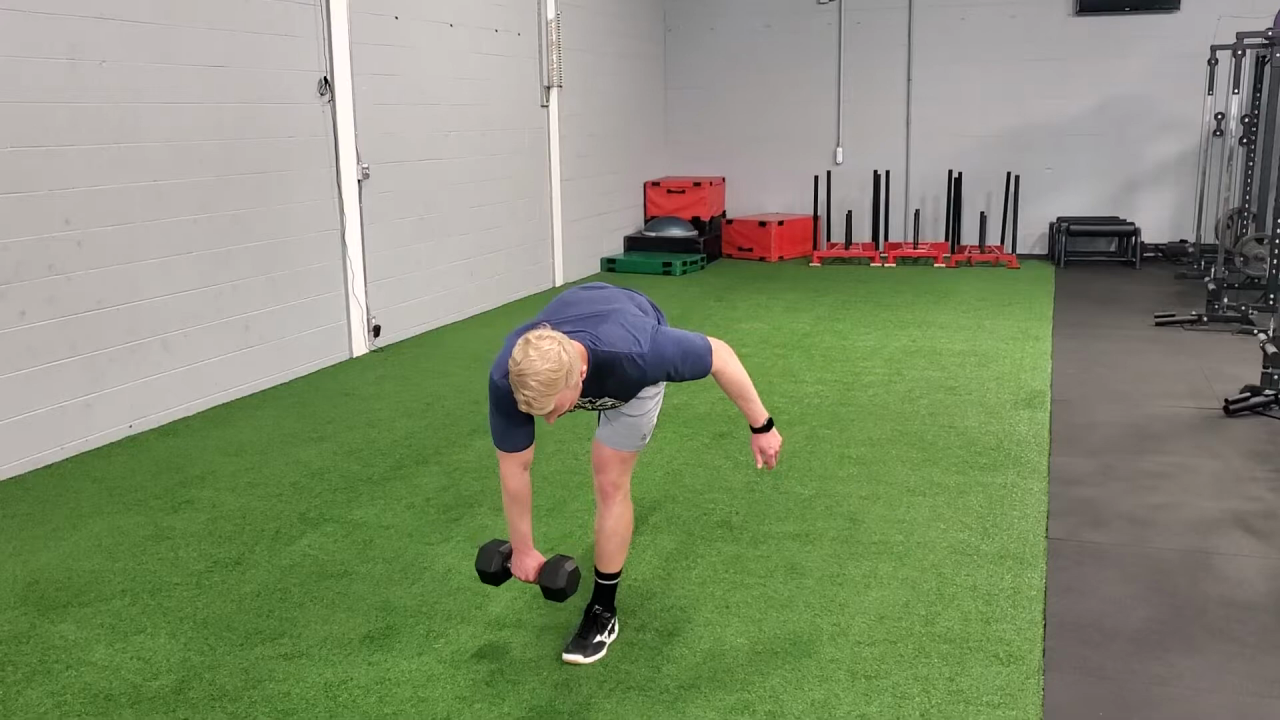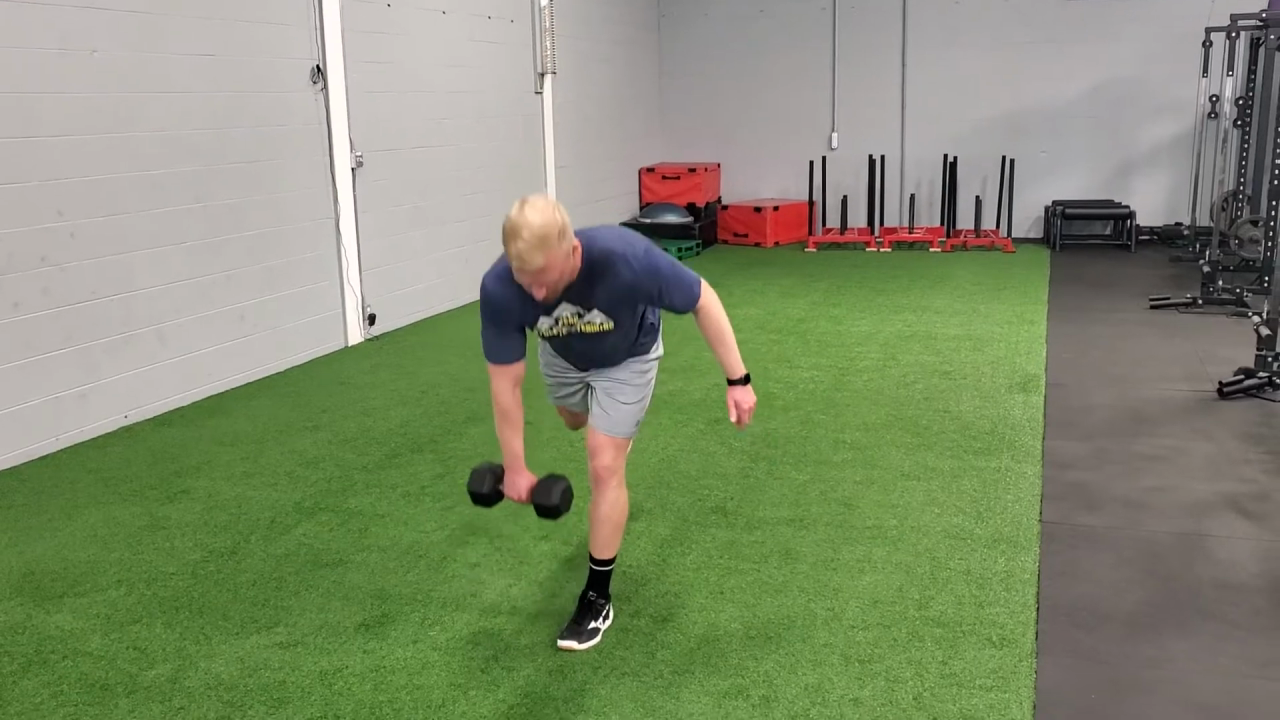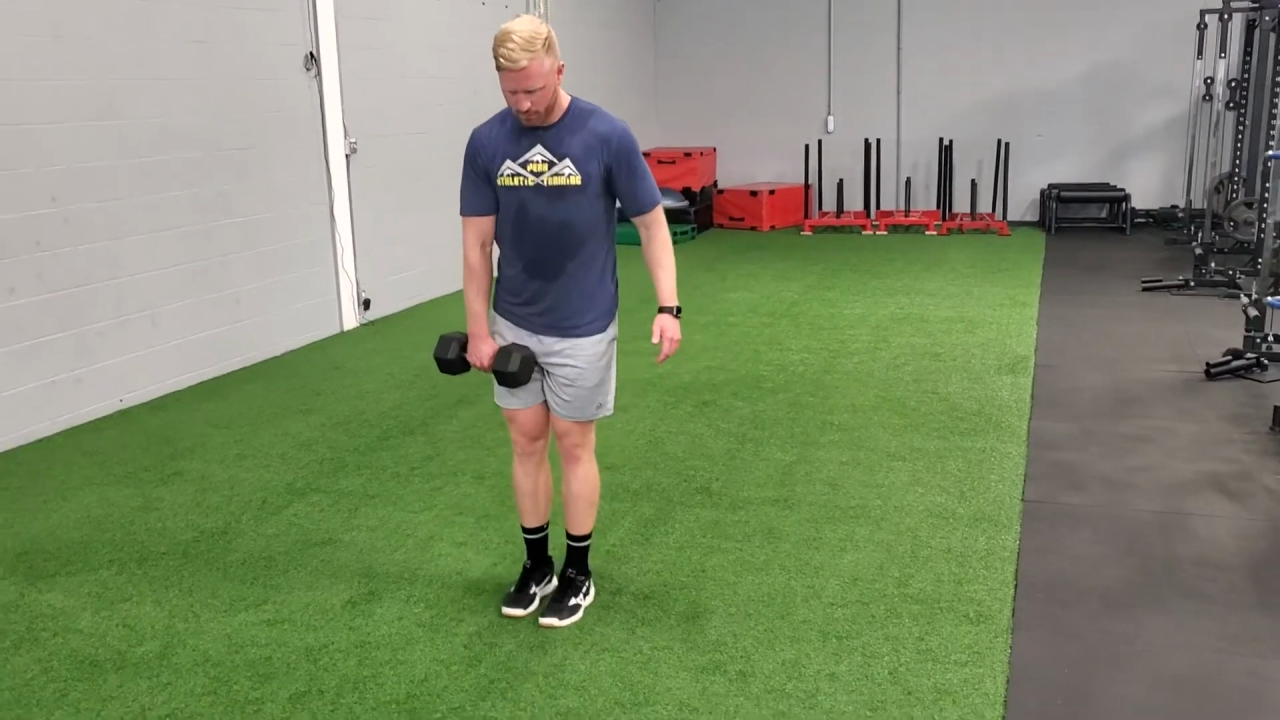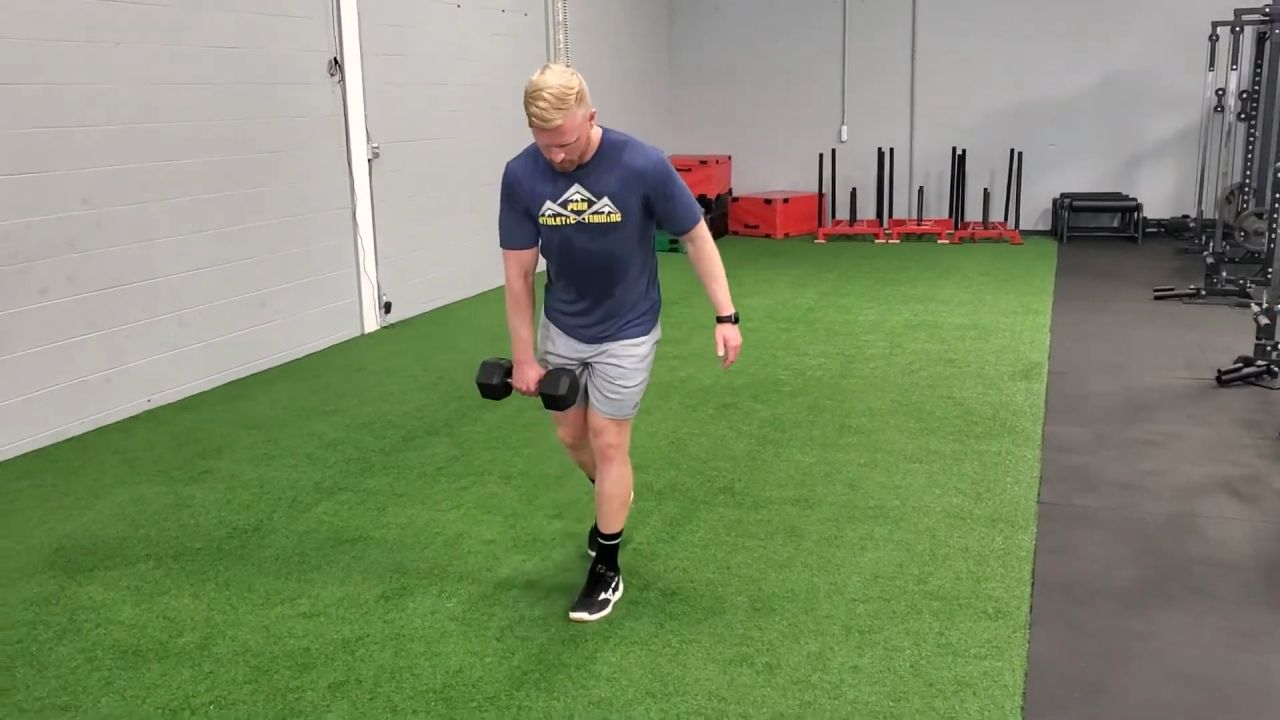
dt=1s
person 1, frame 1
left shoulder: (637, 353)
right shoulder: (509, 377)
left elbow: (719, 355)
right elbow: (514, 468)
left wrist: (761, 425)
right wrist: (522, 549)
left hip: (635, 353)
left knee: (609, 480)
left ankle: (603, 610)
person 1, frame 2
left shoulder: (627, 259)
right shoulder: (499, 287)
left elbow: (702, 299)
right elbow: (505, 382)
left wrist: (737, 379)
right wrist: (514, 467)
left hip: (626, 357)
right hip: (564, 356)
left knee: (603, 466)
right knee: (576, 422)
left ankle: (598, 596)
right ankle: (615, 425)
person 1, frame 3
left shoulder: (606, 136)
right shoulder: (486, 142)
left elbow: (651, 223)
right elbow: (477, 243)
left wrist: (668, 307)
right wrist: (478, 330)
left hip: (582, 326)
right hip: (513, 324)
left knee: (573, 445)
right knee: (526, 443)
left ankle: (578, 573)
right ankle: (537, 566)
person 1, frame 4
left shoulder: (643, 165)
right shoulder: (520, 176)
left elbow: (696, 236)
right elbow: (518, 273)
left wrist: (725, 315)
right wrist: (523, 357)
left hip: (626, 331)
right hip: (561, 328)
left knee: (608, 444)
right knee: (572, 438)
left ankle: (606, 570)
right ankle: (612, 496)
